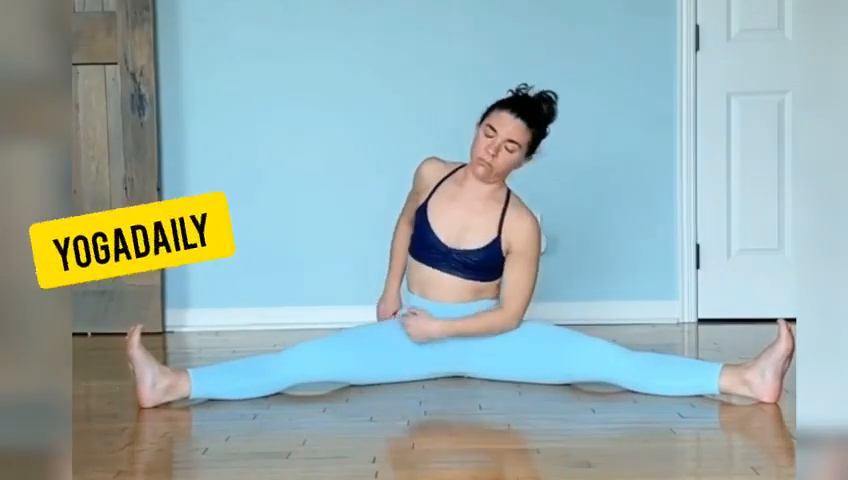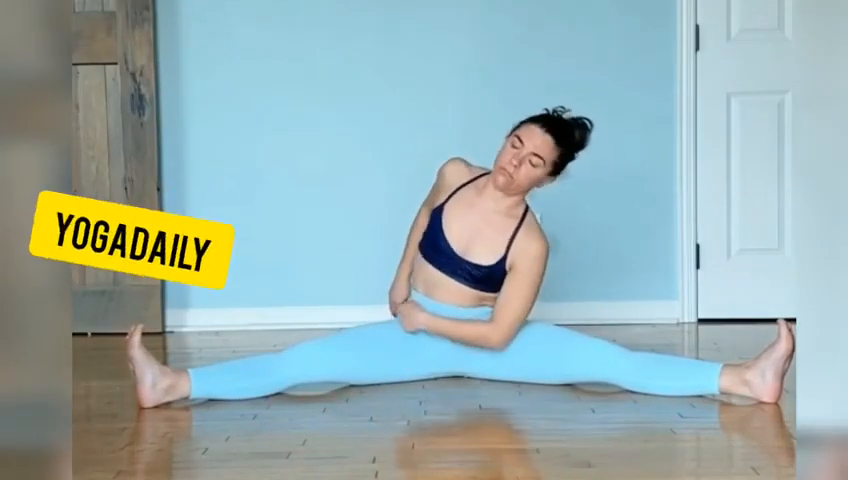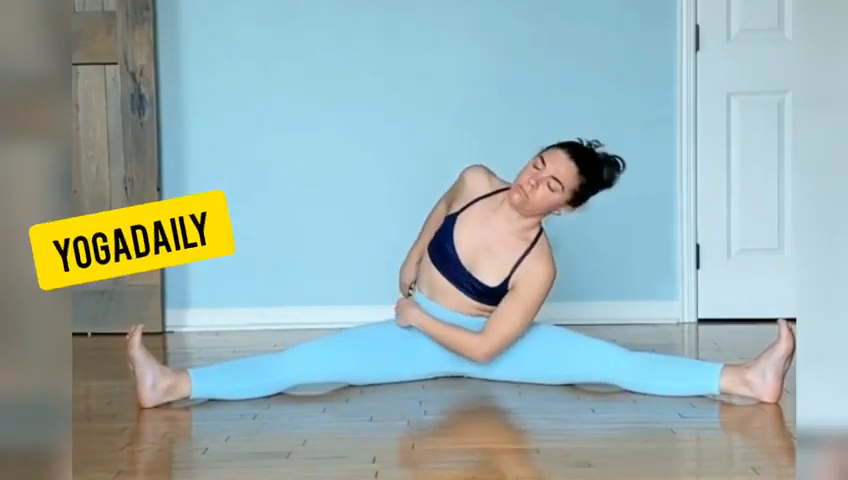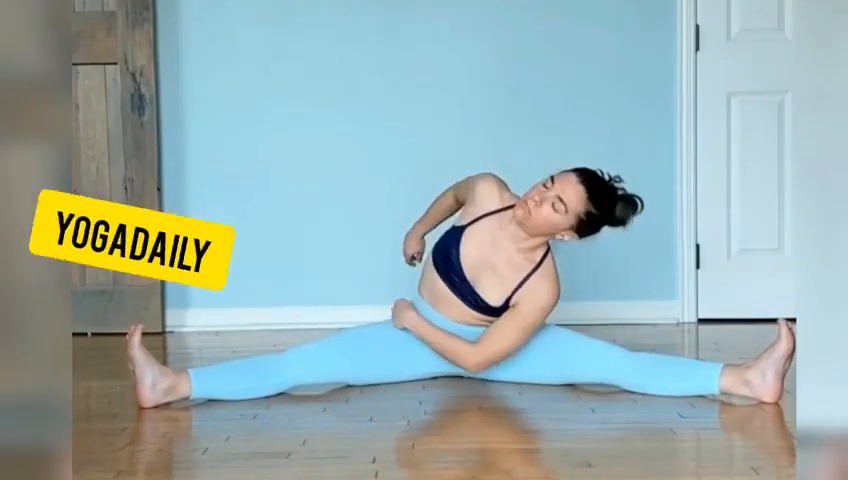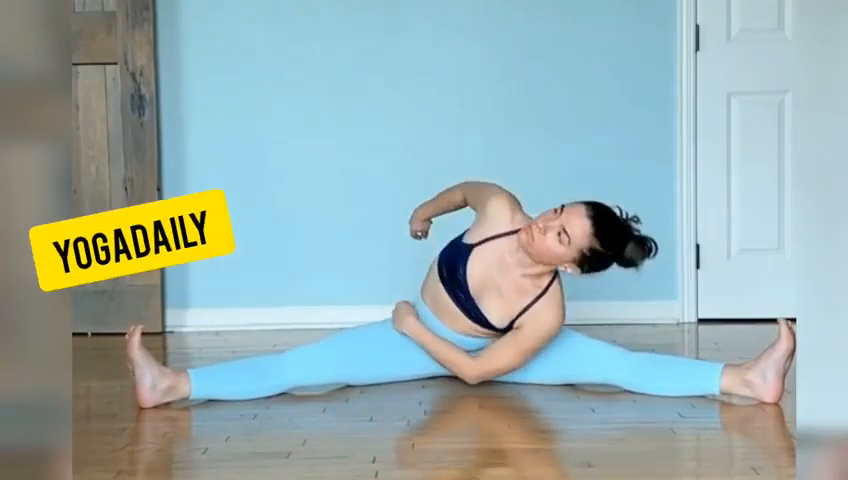
dt=0.3s
person 1, frame 1
left shoulder: (519, 222)
right shoulder: (431, 173)
left elbow: (512, 313)
right elbow: (405, 224)
left wrist: (443, 328)
right wrist: (391, 289)
left hip: (483, 339)
right hip: (414, 332)
left knee: (602, 360)
right knee: (303, 362)
left ankle: (742, 379)
right ankle: (175, 383)
person 1, frame 2
left shoulder: (530, 241)
right shoulder: (455, 174)
left elbow: (499, 336)
left wrist: (426, 320)
right wrist: (401, 276)
left hip: (482, 342)
right hip: (415, 332)
left knee: (608, 361)
right knee: (301, 363)
left ankle: (743, 380)
right ankle: (174, 383)
person 1, frame 3
left shoulder: (538, 264)
right shoulder: (477, 181)
left elbow: (486, 349)
left wrist: (418, 319)
right wrist: (412, 260)
left hip: (478, 347)
right hip: (417, 333)
left knee: (608, 362)
right knee: (303, 363)
left ankle: (743, 378)
right ankle: (177, 383)
person 1, frame 4
left shoulder: (541, 288)
right shoulder: (489, 192)
left elbow: (476, 359)
right elbow: (455, 190)
left wrist: (412, 321)
right wrist: (418, 229)
left hip: (477, 350)
right hip: (417, 333)
left knee: (610, 364)
right knee: (302, 364)
right ankle: (174, 383)
person 1, frame 5
left shoulder: (546, 312)
right shoulder: (500, 210)
left elbow: (476, 370)
right elbow: (467, 188)
left wrist: (412, 327)
right wrist: (425, 209)
left hip: (472, 354)
right hip: (417, 335)
left knee: (611, 363)
right knee: (303, 364)
right ankle: (175, 384)
